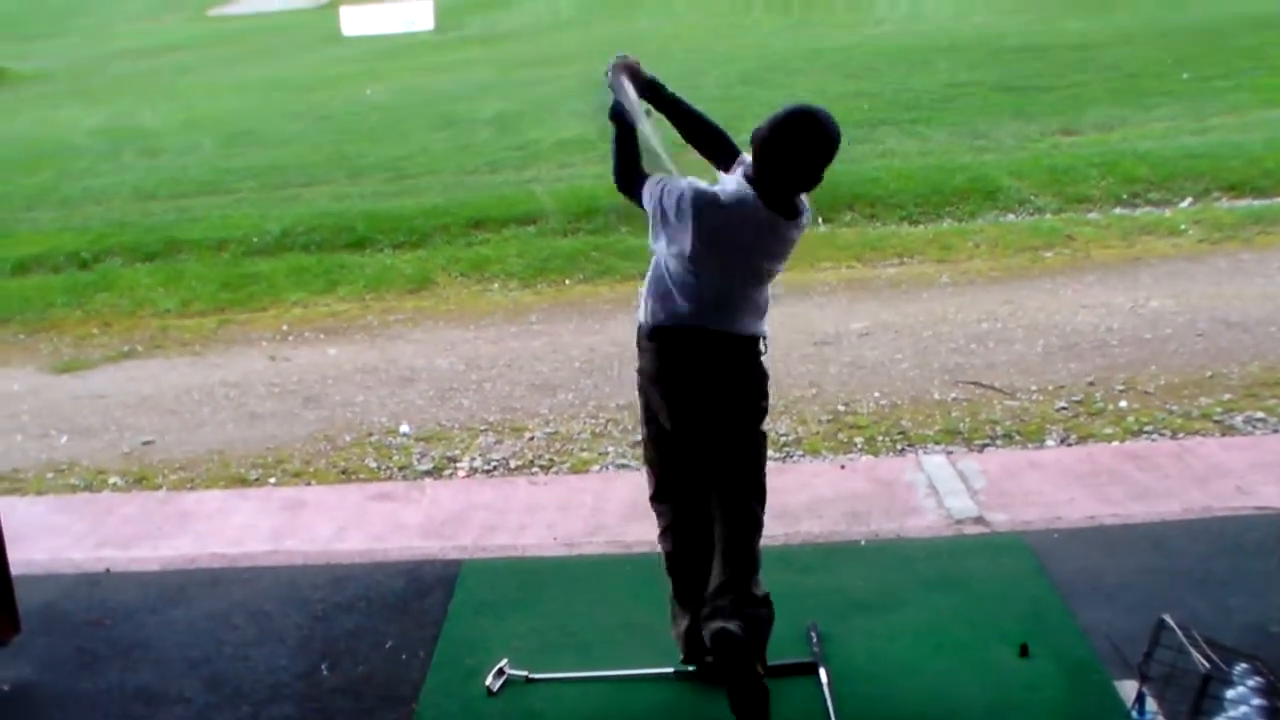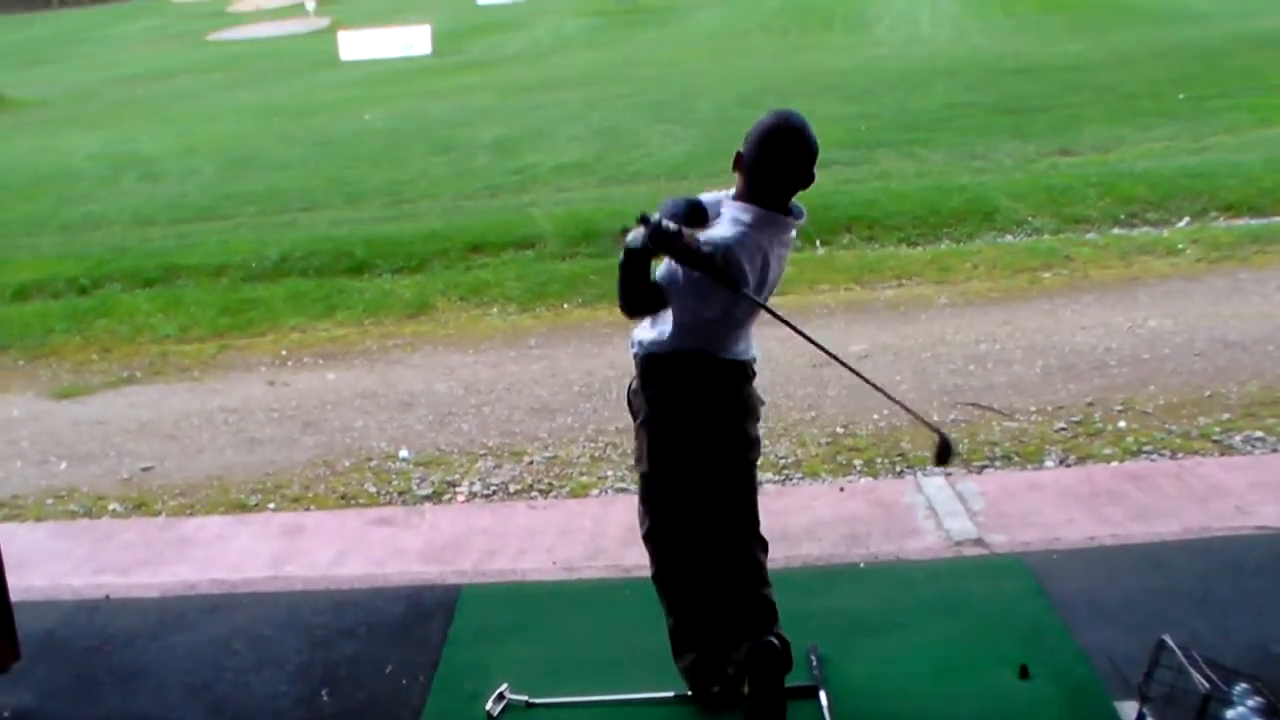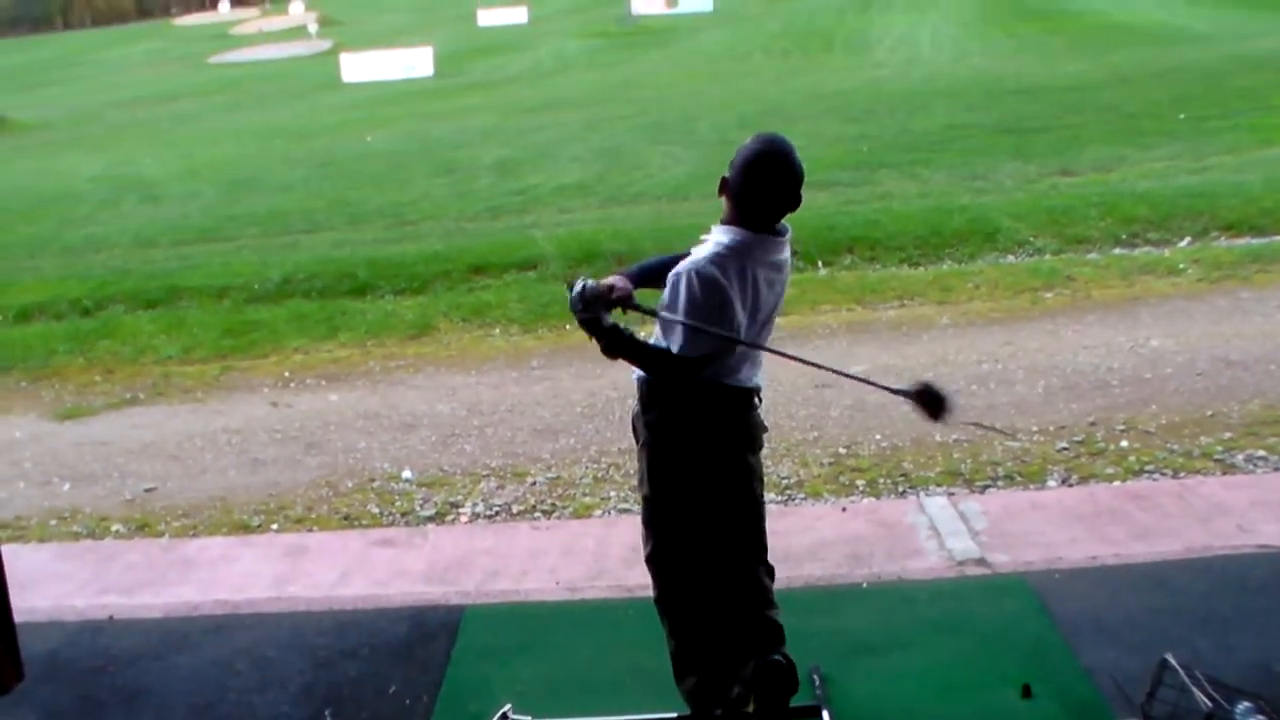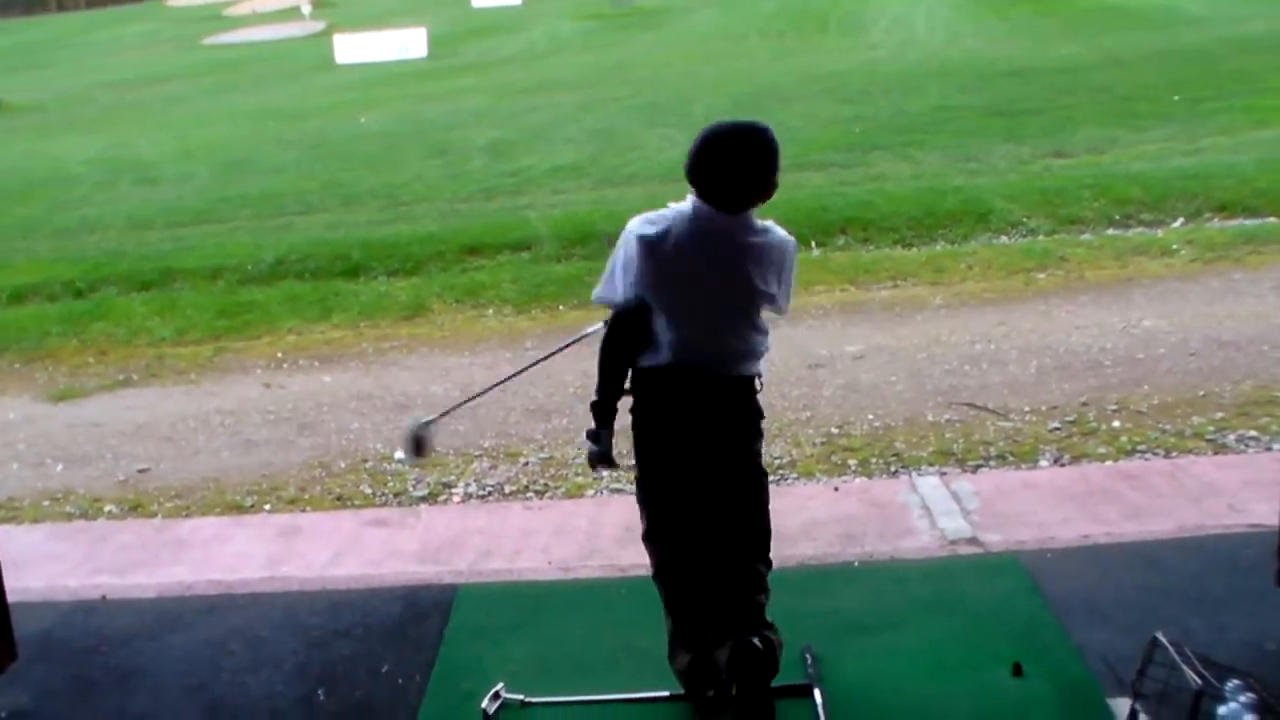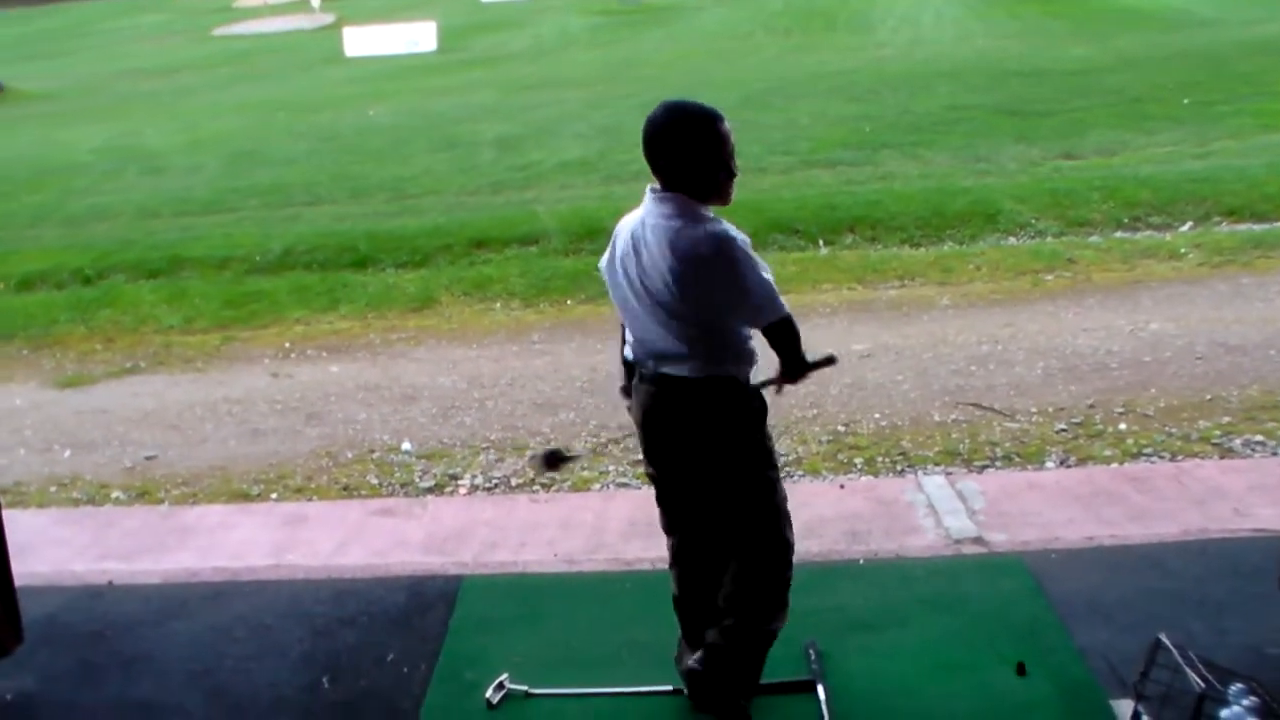
dt=0.3s
person 1, frame 1
left shoulder: (696, 204)
right shoulder: (790, 221)
left elbow: (630, 184)
right elbow: (731, 159)
left wrist: (624, 111)
right wrist: (657, 94)
left hip: (666, 354)
right hip: (734, 363)
left knee: (677, 495)
right knee: (735, 504)
left ankle: (698, 627)
right ankle: (732, 623)
person 1, frame 2
left shoulder: (720, 247)
right shoulder: (780, 221)
left elbow: (638, 303)
right elbow: (692, 206)
left wrist: (636, 263)
right wrist: (674, 227)
left hip: (674, 386)
right hip: (730, 384)
left knee: (675, 534)
right knee: (736, 530)
left ankle: (705, 664)
right ankle: (755, 644)
person 1, frame 3
left shoulder: (701, 274)
right shoulder: (775, 248)
left elbow: (675, 366)
left wrist: (603, 330)
right wrist: (628, 280)
left hip: (679, 416)
right hip: (736, 411)
left knee: (678, 559)
right knee: (742, 552)
right ankle: (762, 660)
person 1, frame 4
left shoulder: (643, 234)
right shoulder: (773, 245)
left elbow: (622, 333)
left wrist: (603, 418)
left hip: (659, 404)
right hip: (730, 404)
left knee: (673, 543)
right knee: (742, 542)
left ankle: (701, 664)
right ankle: (748, 645)
person 1, frame 5
left shoulder: (629, 231)
right shoulder: (717, 243)
right elbow: (777, 323)
left wrist: (634, 392)
right wrist: (793, 363)
left hip: (657, 403)
right hip: (721, 407)
left knee: (691, 542)
right knee: (762, 544)
left ankle: (704, 661)
right ankle: (723, 667)
